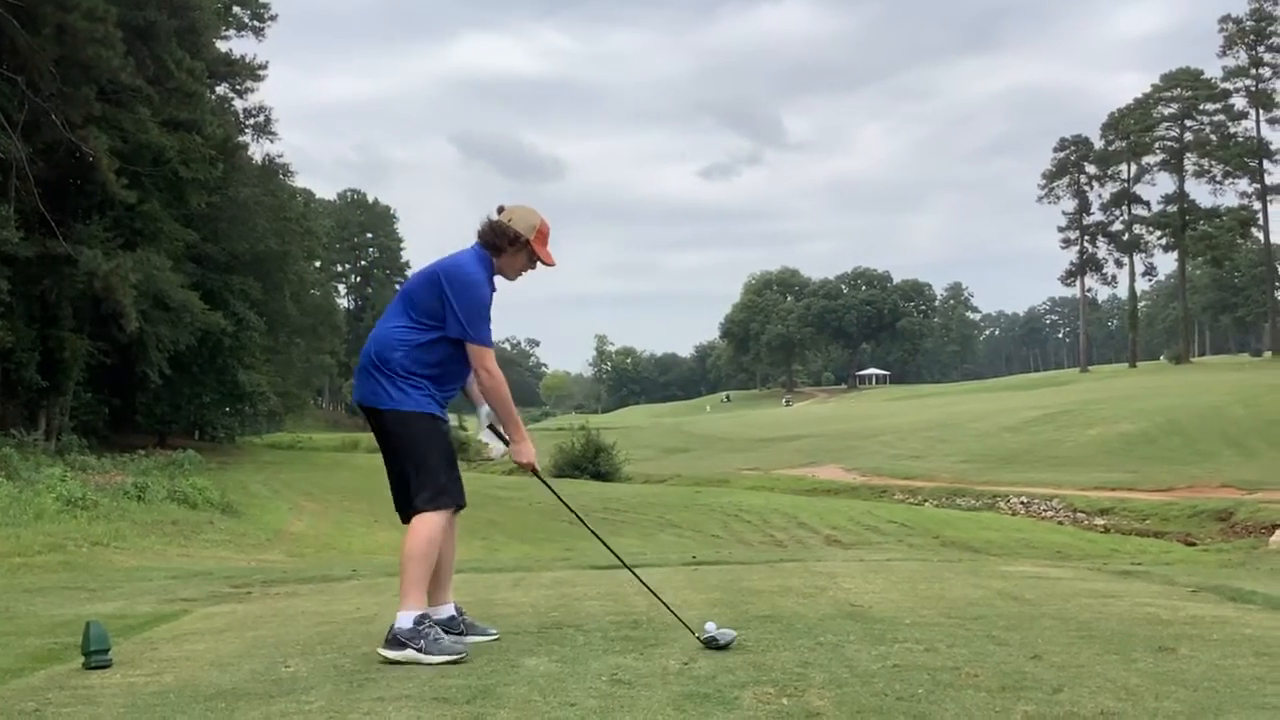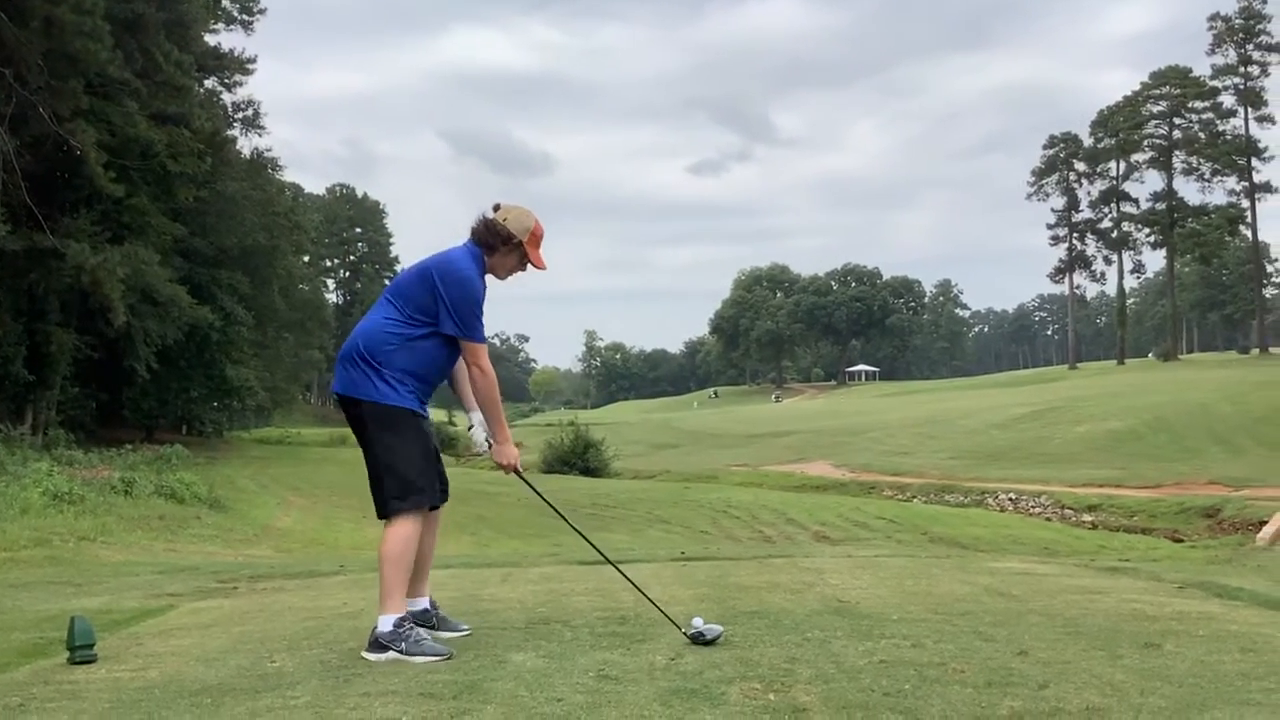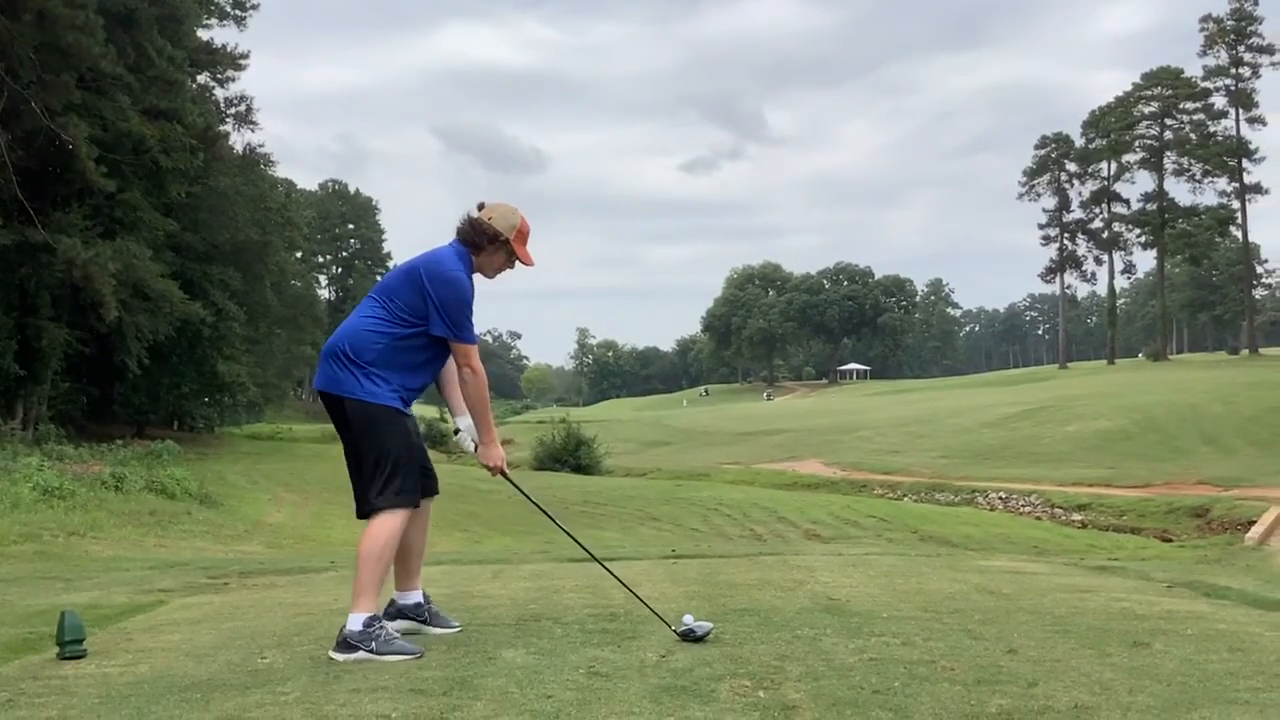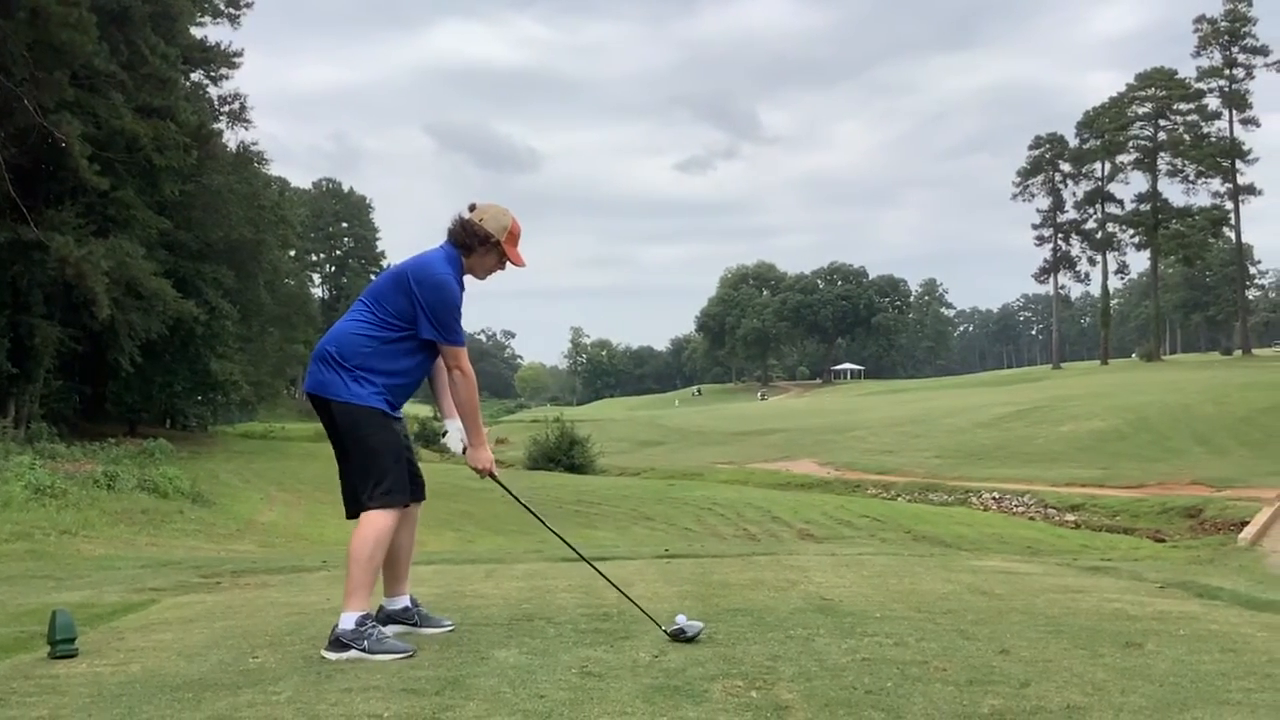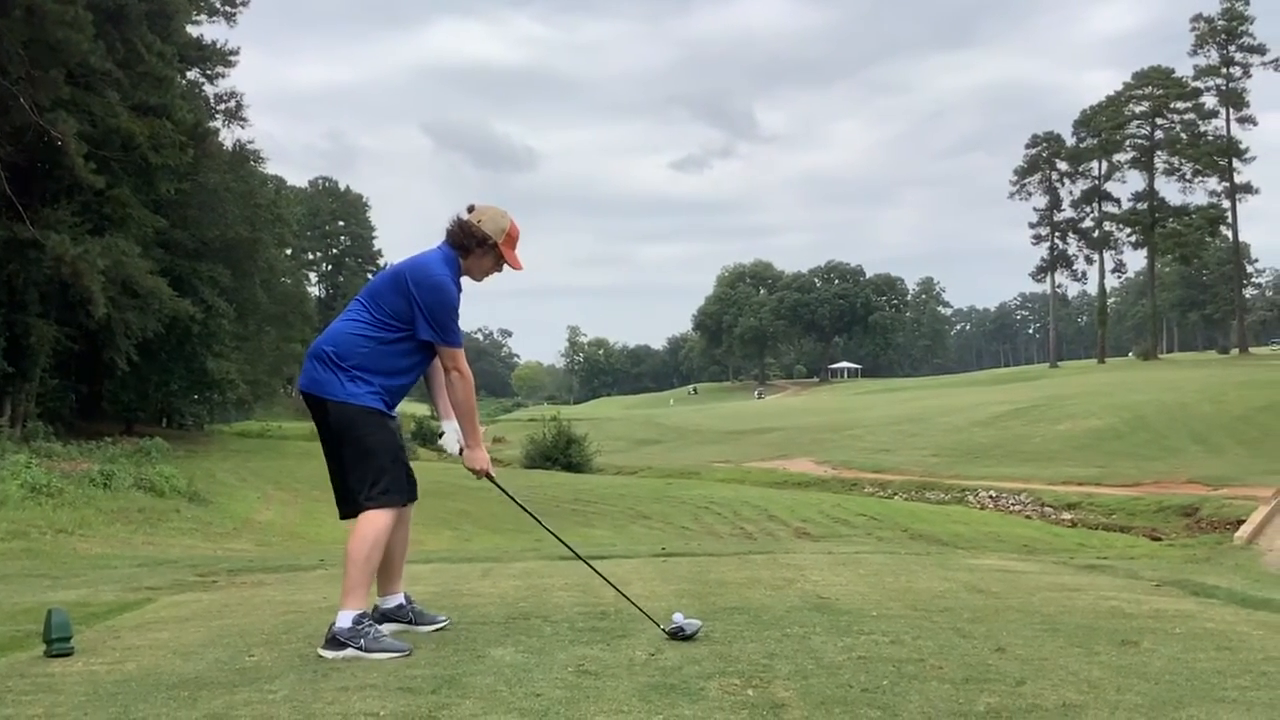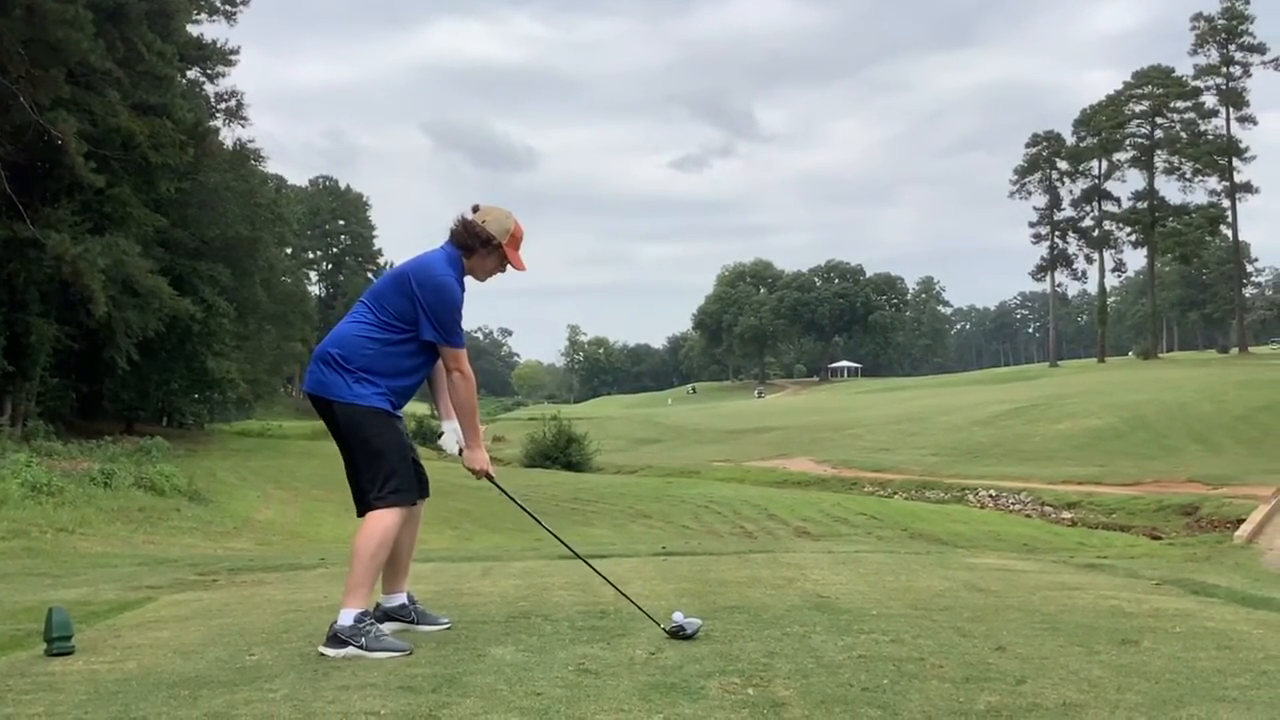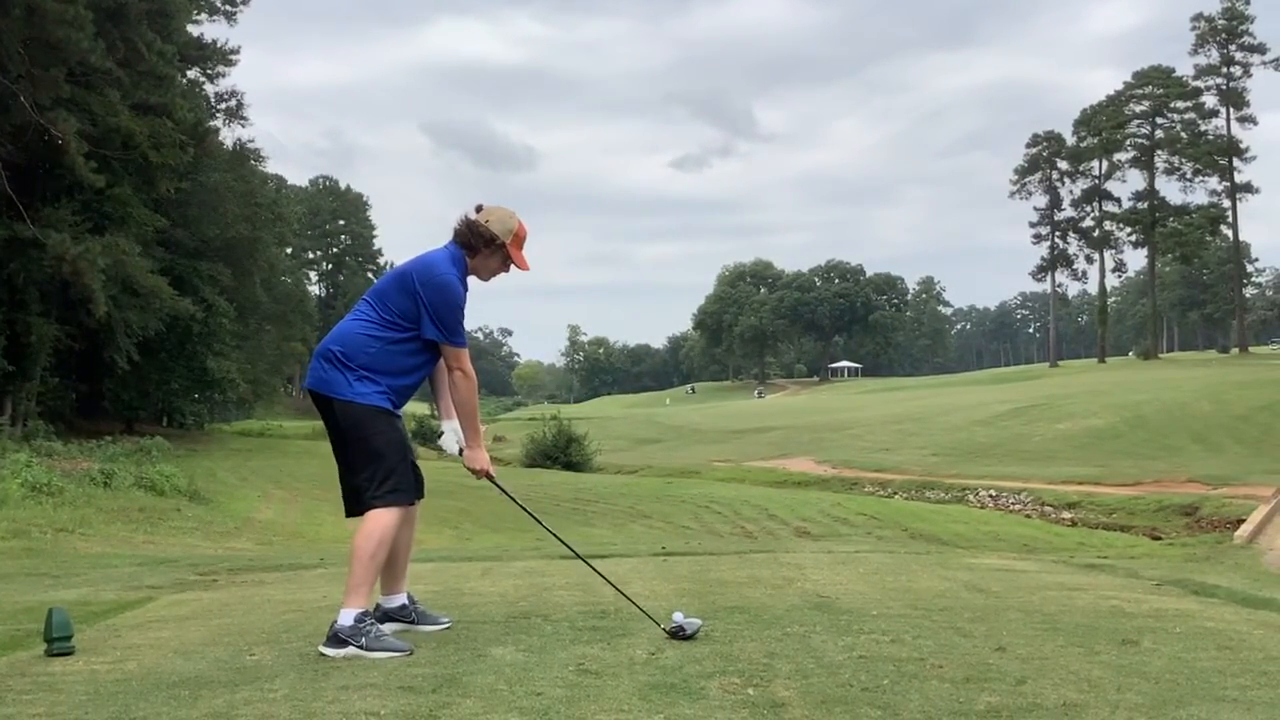
dt=0.4s
person 1, frame 1
left shoulder: (470, 271)
right shoulder: (468, 276)
left elbow: (466, 361)
right elbow: (485, 369)
left wrist: (486, 412)
right wrist: (518, 436)
left hip: (410, 391)
right hip: (398, 391)
left knee: (444, 505)
right knee: (433, 504)
left ankle: (442, 613)
right ankle: (407, 626)
person 1, frame 2
left shoulder: (460, 268)
right shoulder: (461, 273)
left elbow: (456, 358)
right elbow: (479, 366)
left wrist: (476, 418)
right wrist: (502, 438)
left hip: (389, 386)
right hip: (378, 383)
left knee: (429, 499)
right knee: (409, 502)
left ankle: (416, 608)
right ankle: (389, 629)
person 1, frame 3
left shoulder: (447, 268)
right shoulder: (449, 274)
left elbow: (445, 357)
right elbow: (470, 367)
left wrist: (463, 421)
right wrist: (489, 440)
left hip: (372, 383)
right hip: (362, 382)
left knee: (418, 492)
right knee: (395, 499)
left ankle: (407, 601)
right ankle: (358, 628)
person 1, frame 4
left shoulder: (438, 270)
right shoulder: (438, 278)
left elbow: (438, 360)
right elbow: (459, 369)
left wrist: (453, 424)
right wrist: (477, 442)
left hip: (363, 387)
right hip: (349, 384)
left knee: (407, 496)
right knee: (384, 500)
left ankle: (397, 606)
right ankle: (351, 627)
person 1, frame 5
left shoulder: (436, 270)
right shoulder: (435, 279)
left elbow: (435, 360)
right elbow: (457, 370)
left wrist: (449, 425)
right wrist: (474, 443)
left hip: (353, 386)
right hip: (345, 384)
left knee: (400, 495)
right knee: (382, 499)
left ankle: (391, 604)
right ankle: (348, 626)
person 1, frame 6
left shoulder: (439, 271)
right shoulder: (439, 279)
left elbow: (437, 361)
right elbow: (459, 370)
left wrist: (449, 425)
right wrist: (474, 444)
left hip: (354, 386)
right hip: (350, 385)
left knee: (410, 492)
right knee: (392, 498)
left ankle: (394, 603)
right ankle: (349, 624)
person 1, frame 7
left shoulder: (442, 269)
right shoulder: (442, 278)
left elbow: (438, 360)
right elbow: (460, 369)
left wrist: (449, 425)
right wrist: (474, 444)
left hip: (352, 383)
right hip: (352, 383)
left knee: (407, 493)
right knee: (389, 497)
left ankle: (394, 604)
right ankle: (349, 624)
